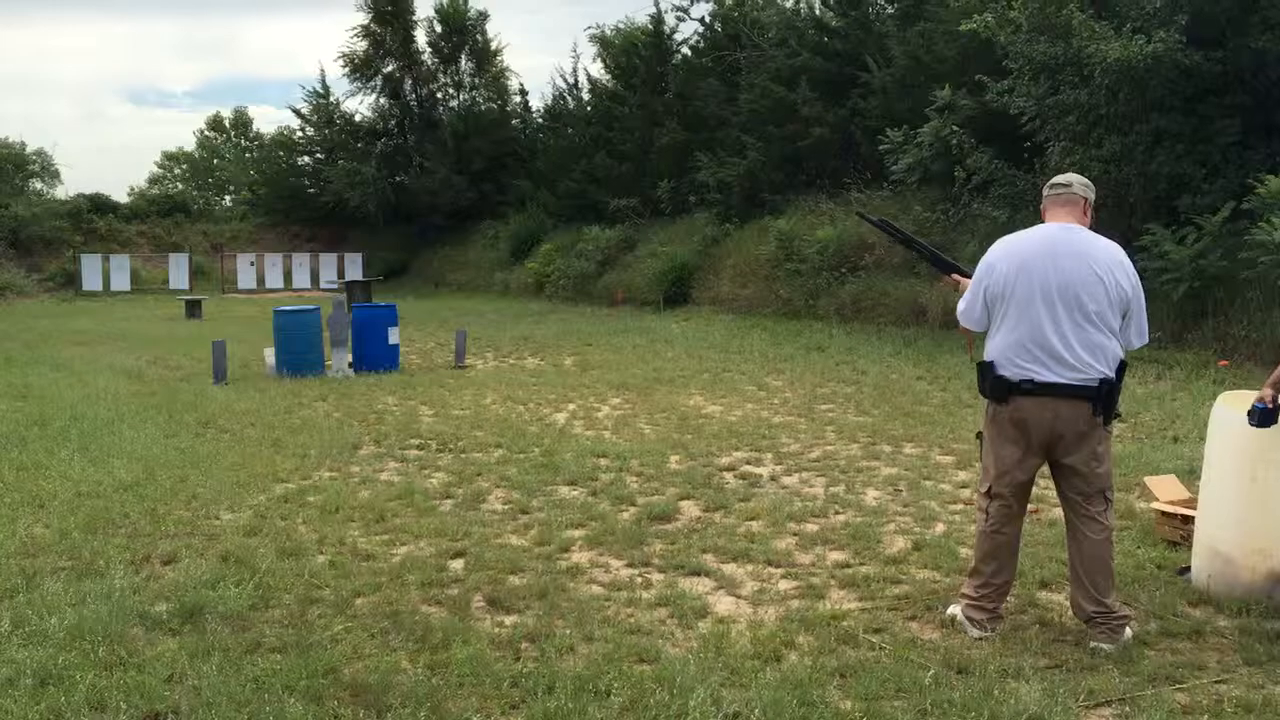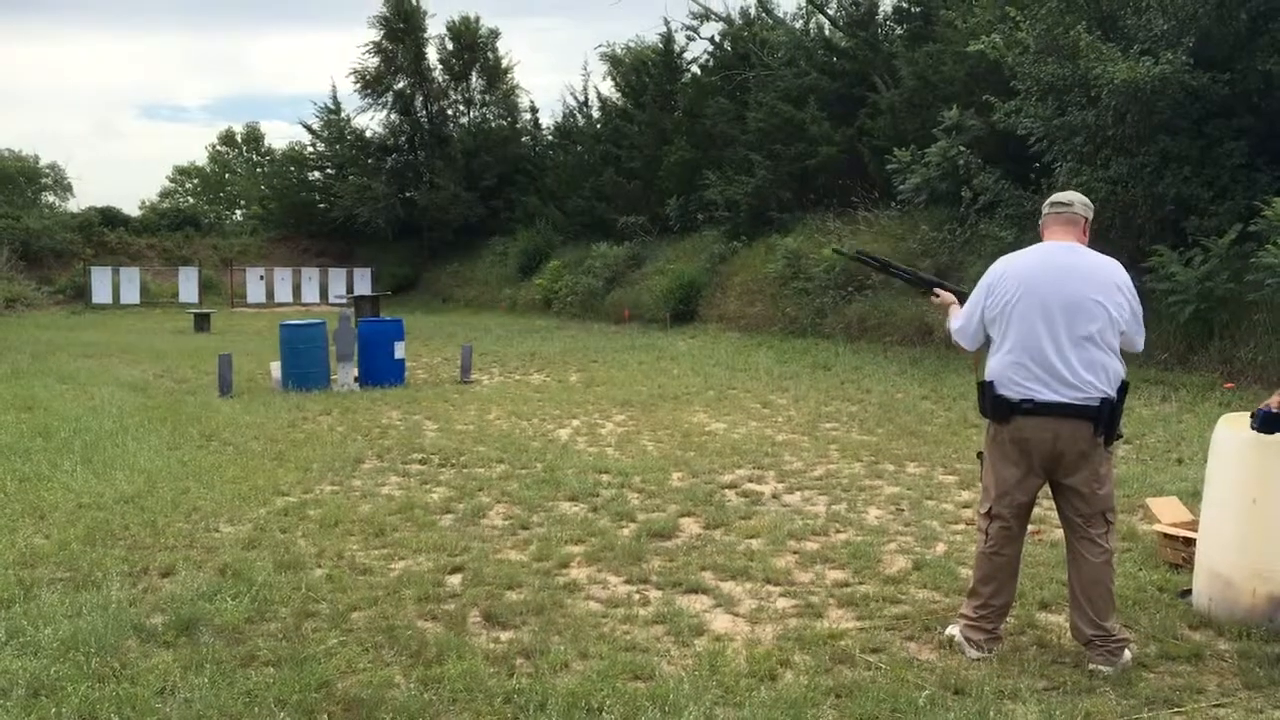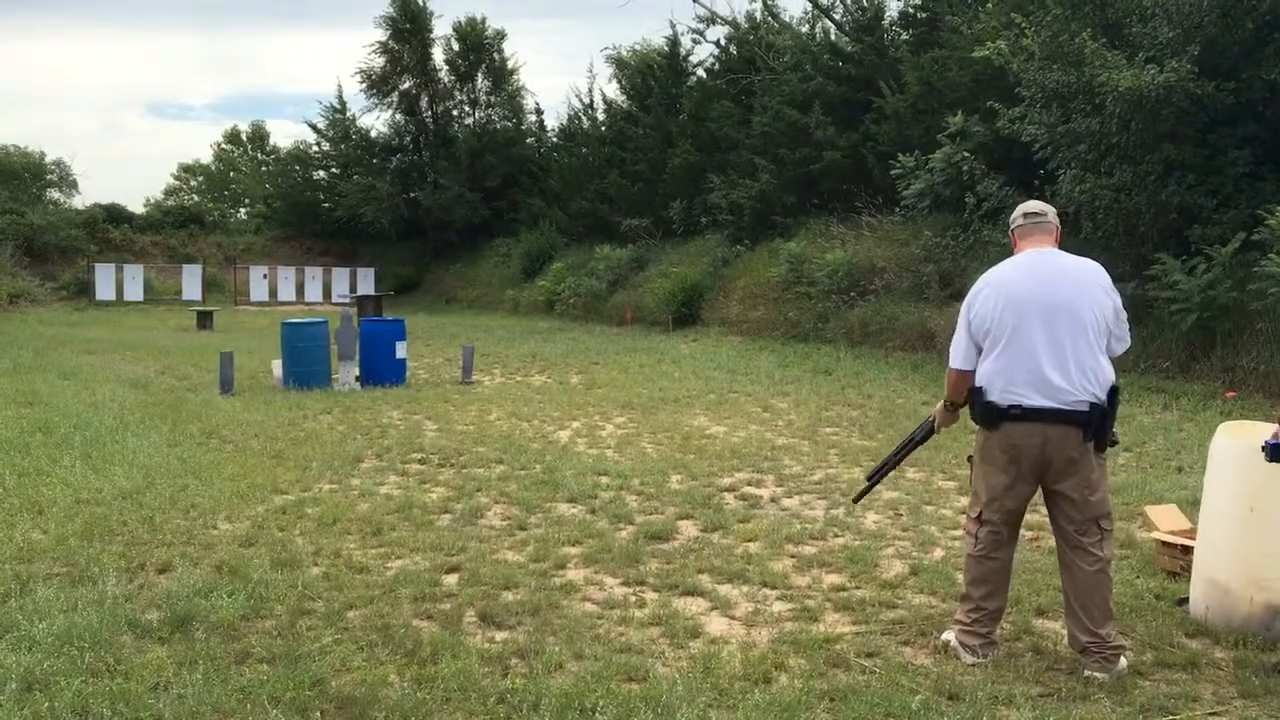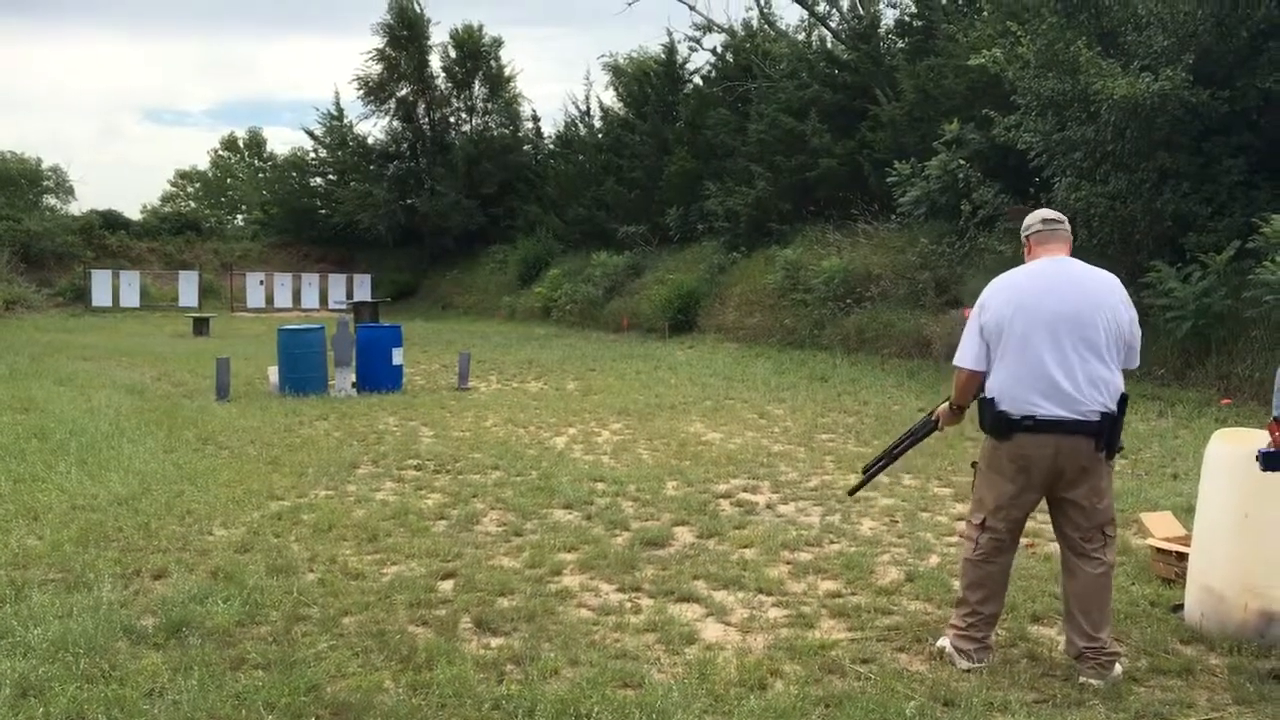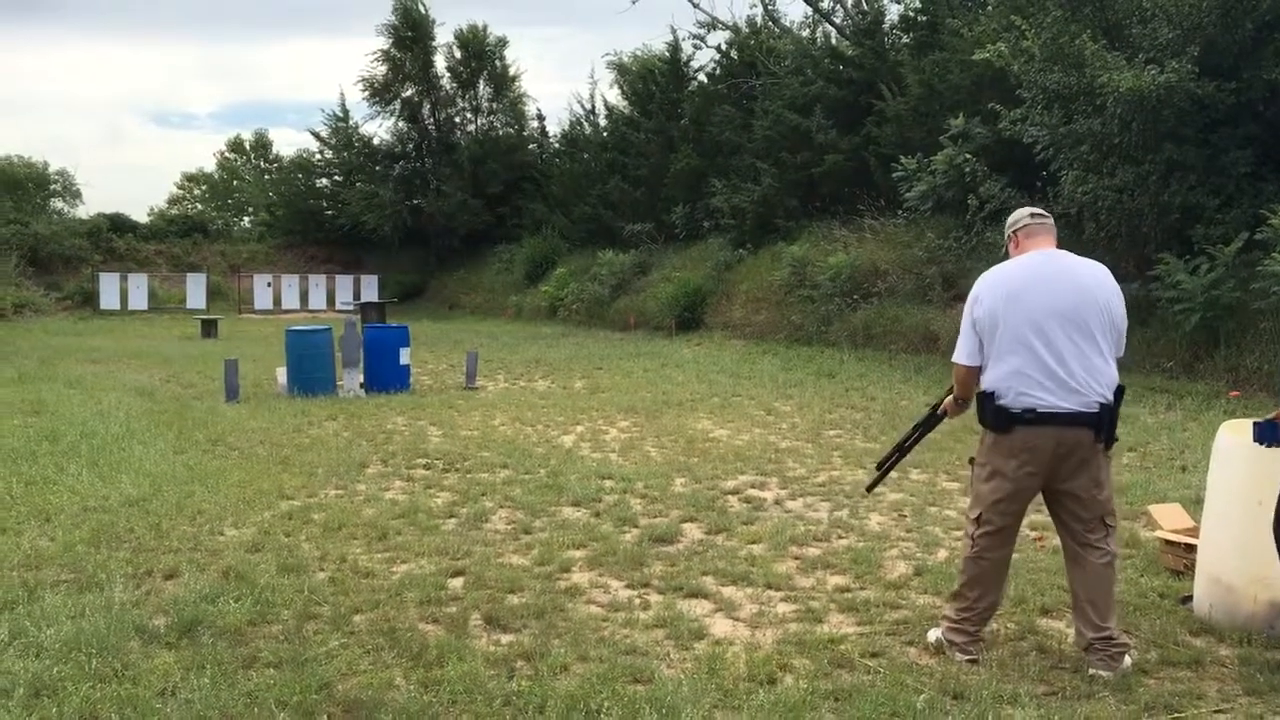
dt=0.5s
person 1, frame 1
left shoulder: (1005, 250)
right shoulder: (1113, 257)
left elbow: (970, 322)
right elbow: (1132, 339)
left wrist: (969, 290)
left hip: (1015, 402)
right hip: (1084, 407)
left knee: (999, 508)
right knee: (1091, 514)
left ankle: (981, 611)
right ankle: (1104, 622)
person 1, frame 2
left shoulder: (1006, 269)
right shoulder: (1113, 273)
left elbow: (966, 336)
right elbow: (1133, 341)
left wrist: (950, 308)
left hip: (1016, 423)
right hip: (1086, 425)
left knee: (1000, 529)
right knee: (1092, 534)
left ankle: (980, 632)
right ankle: (1104, 644)
person 1, frame 3
left shoulder: (990, 282)
right shoulder: (1094, 275)
left elbow: (962, 367)
right elbow: (1117, 345)
left wrist: (949, 407)
left hip: (1007, 429)
right hip: (1077, 429)
left knee: (990, 533)
right knee: (1087, 541)
left ankle: (974, 637)
right ankle: (1100, 651)
person 1, frame 4
left shoulder: (1002, 287)
right shoulder: (1110, 287)
left elbow: (970, 368)
right elbow: (1128, 361)
left wrist: (955, 408)
left hip: (1015, 437)
right hip: (1086, 439)
left knee: (986, 541)
right knee: (1089, 549)
left ankle: (969, 645)
right ankle: (1095, 658)
person 1, frame 5
left shoulder: (993, 281)
right shoulder: (1100, 277)
left elbow: (968, 365)
right elbow: (1115, 351)
left wrist: (959, 400)
left hip: (1014, 431)
right hip: (1084, 430)
left knee: (988, 535)
right knee: (1092, 540)
left ankle: (962, 635)
right ankle: (1104, 650)
